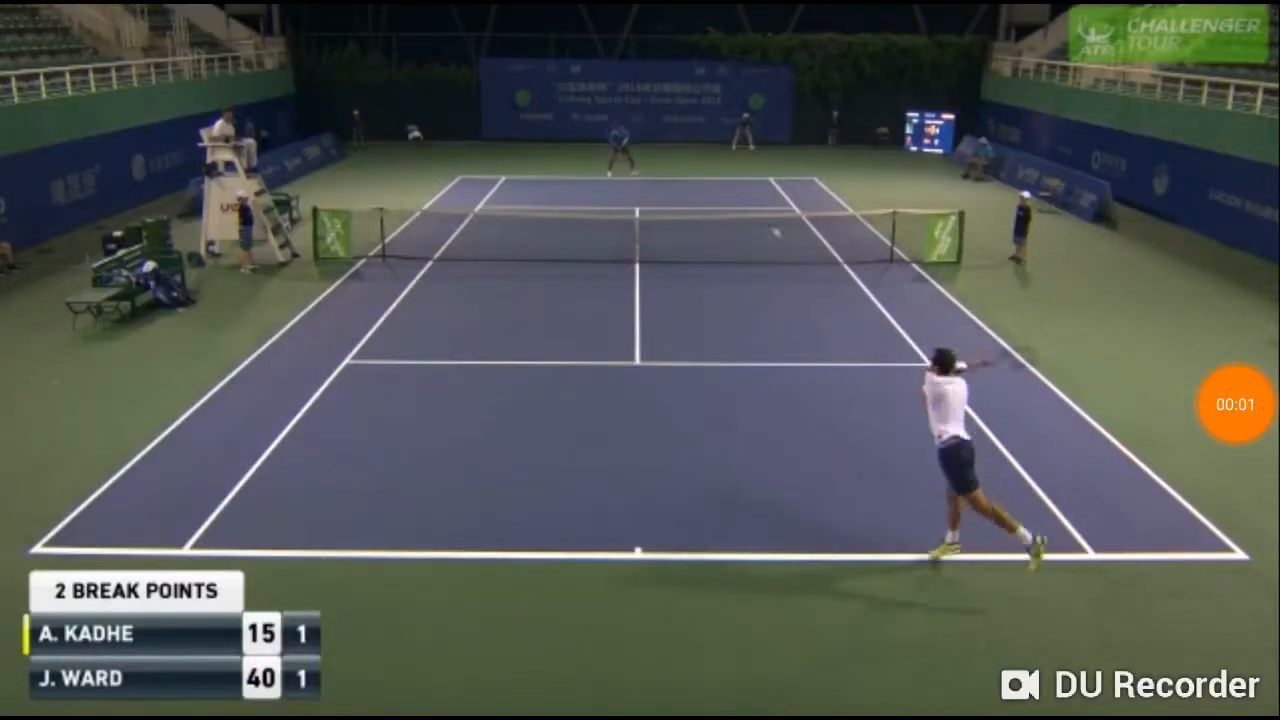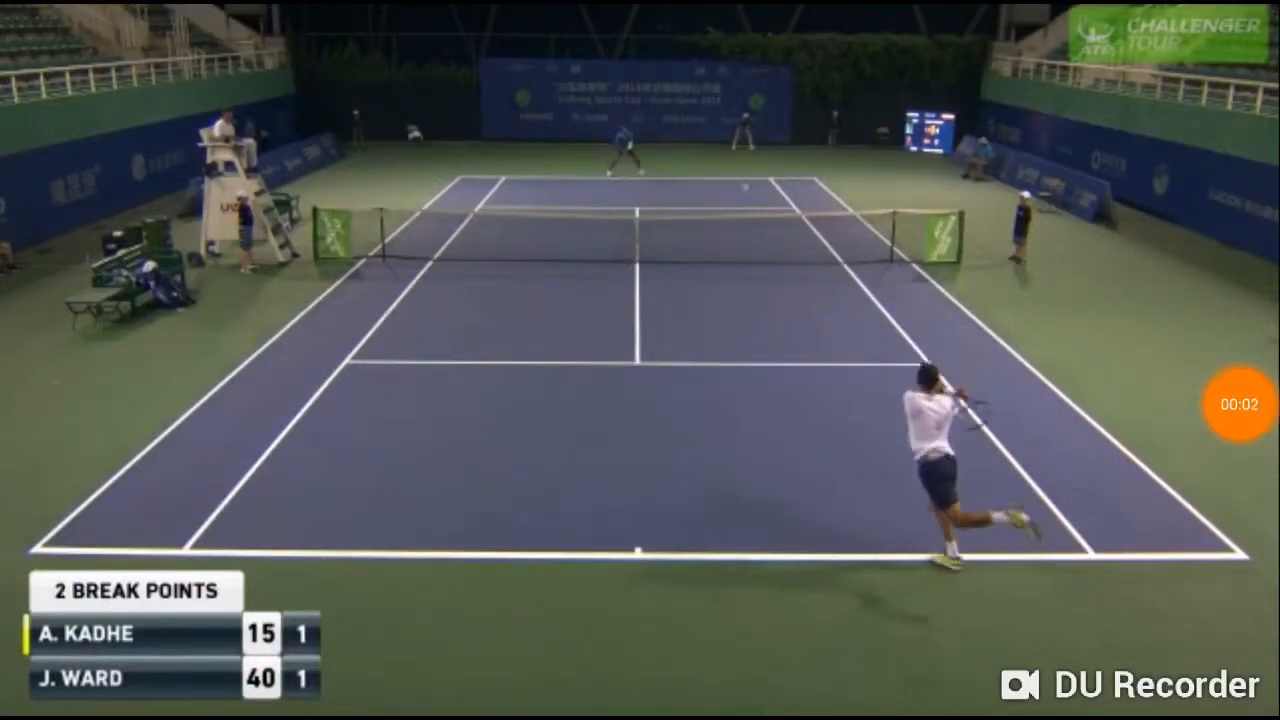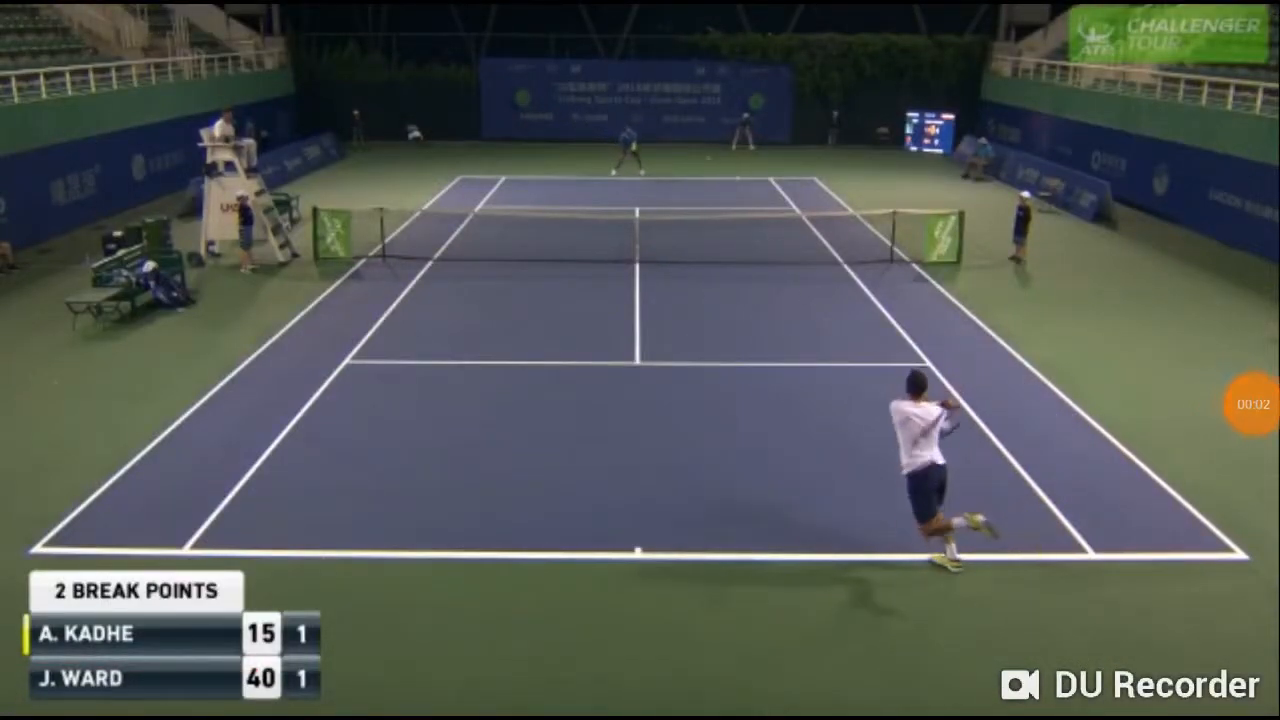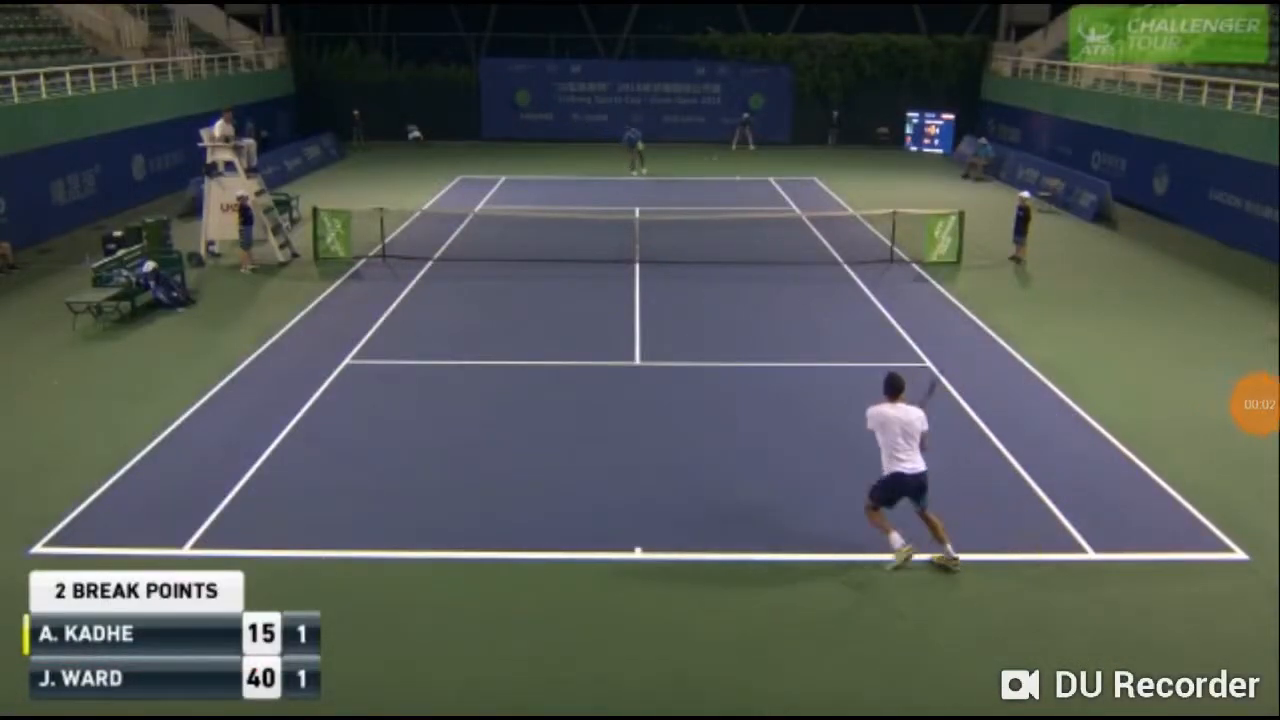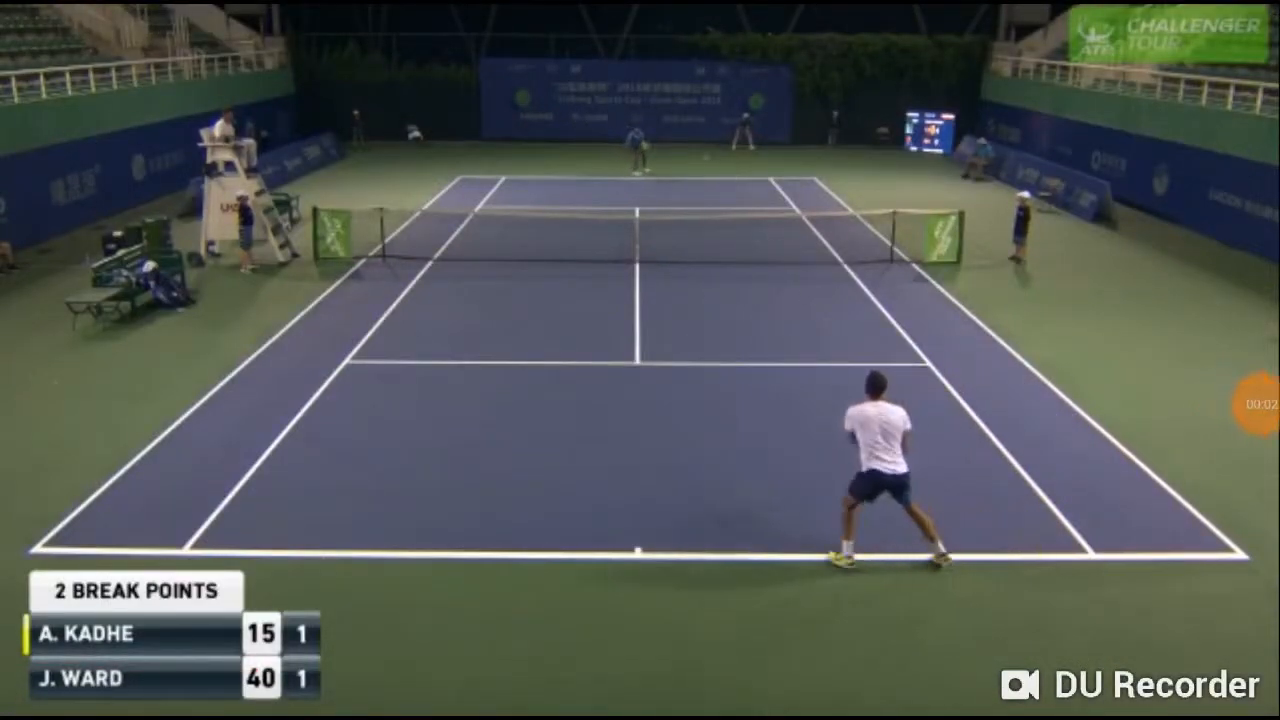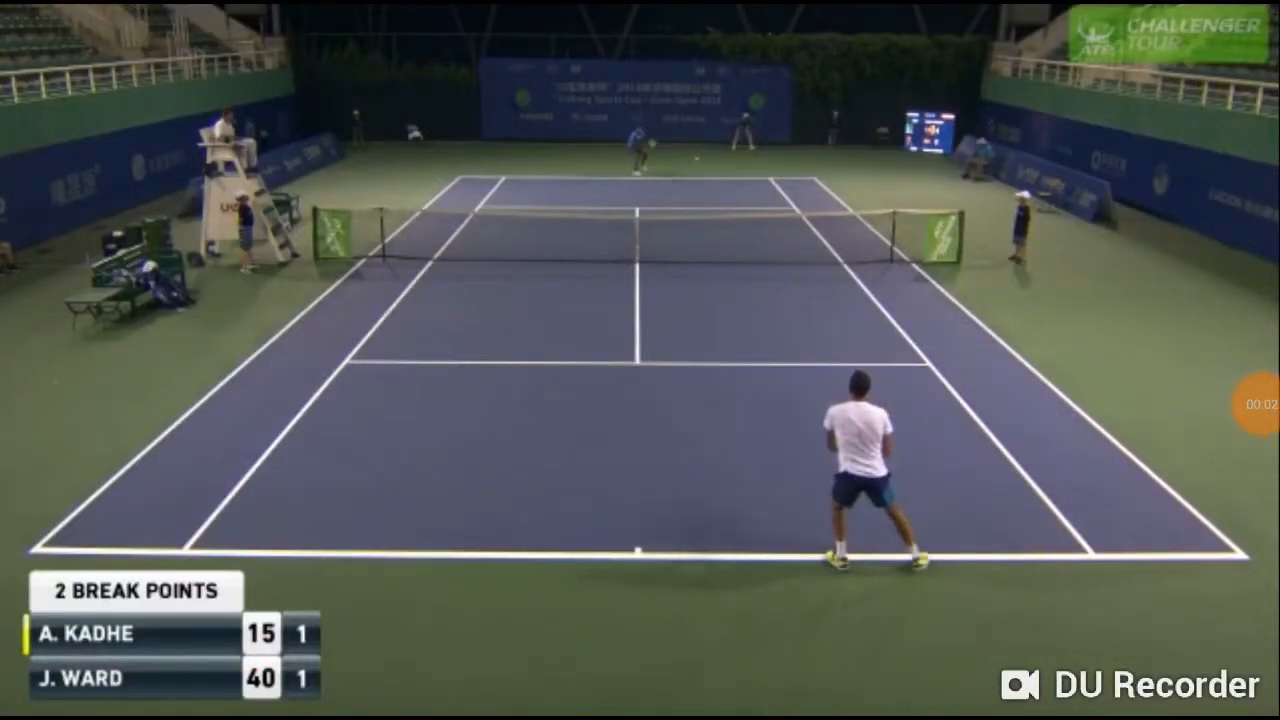
dt=0.1s
person 1, frame 1
left shoulder: (931, 380)
right shoulder: (961, 384)
left wrist: (962, 366)
left hip: (949, 447)
right hip: (962, 445)
left knee: (979, 503)
right knee: (954, 494)
left ankle: (1029, 542)
right ankle: (951, 542)
person 1, frame 2
left shoulder: (911, 398)
right shoulder: (948, 403)
left wrist: (952, 395)
left hip: (930, 464)
right hip: (946, 459)
left knee: (958, 519)
right knee: (939, 506)
left ankle: (1010, 517)
right ankle: (952, 555)
person 1, frame 3
left shoulder: (896, 408)
right shoulder: (937, 412)
left wrist: (941, 406)
left hip: (918, 472)
right hip: (938, 467)
left knee: (929, 527)
right knee: (933, 513)
left ankle: (971, 521)
right ankle: (952, 556)
person 1, frame 4
left shoulder: (873, 413)
right shoulder: (918, 414)
right elbow: (922, 447)
left hip: (896, 475)
right hip: (919, 472)
left knee: (871, 509)
right knee: (924, 512)
left ankle: (901, 547)
right ankle: (950, 556)
person 1, frame 5
left shoulder: (854, 413)
right shoulder: (899, 413)
right elbow: (905, 448)
left hip: (872, 472)
right hip: (899, 471)
left knee: (848, 506)
right knee: (911, 509)
left ankle: (846, 555)
right ankle: (940, 552)
person 1, frame 6
left shoulder: (834, 412)
right shoulder: (881, 414)
left elbow: (831, 445)
right elbow: (887, 451)
left hip: (850, 473)
right hip: (877, 474)
left knee: (837, 509)
right knee: (893, 511)
left ankle: (840, 556)
right ankle: (916, 556)
